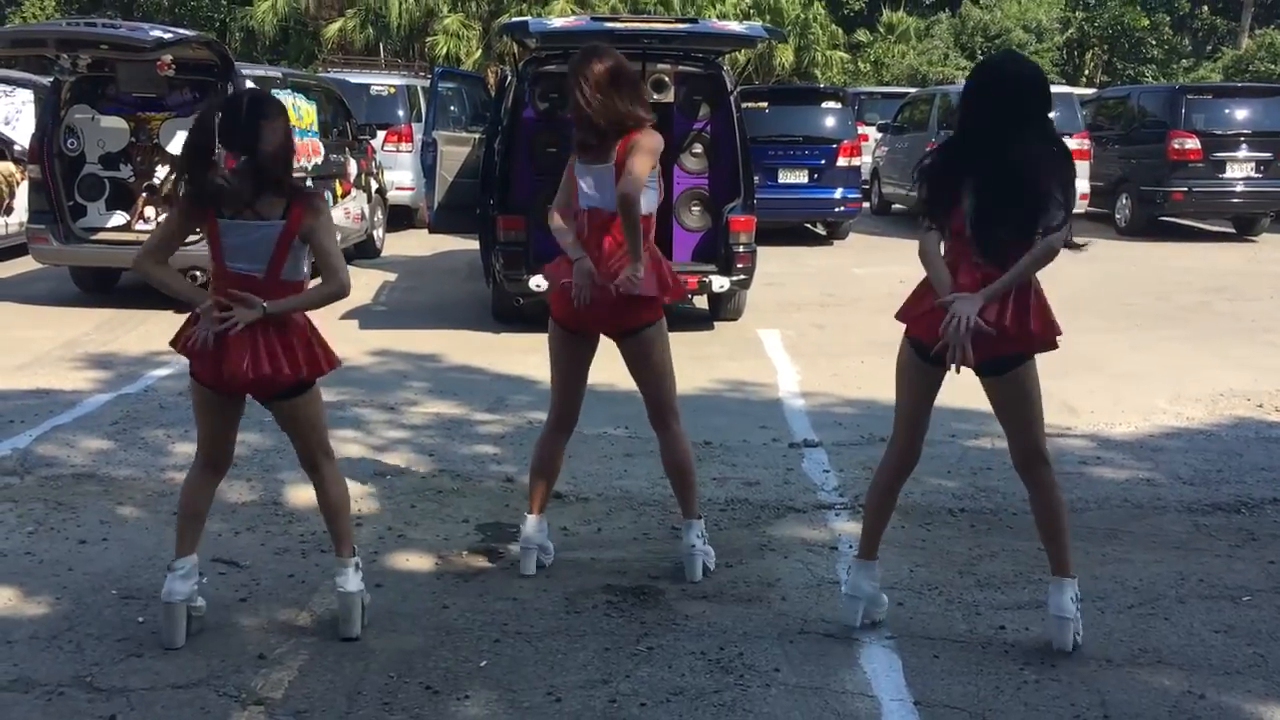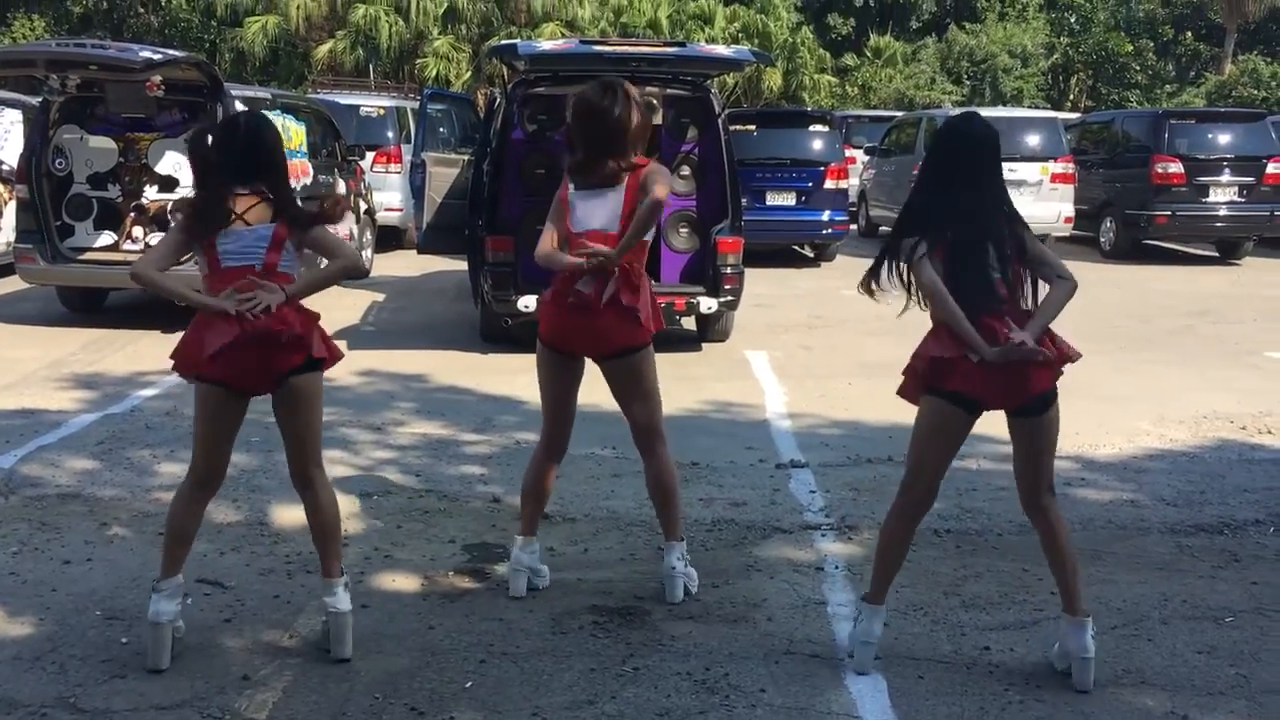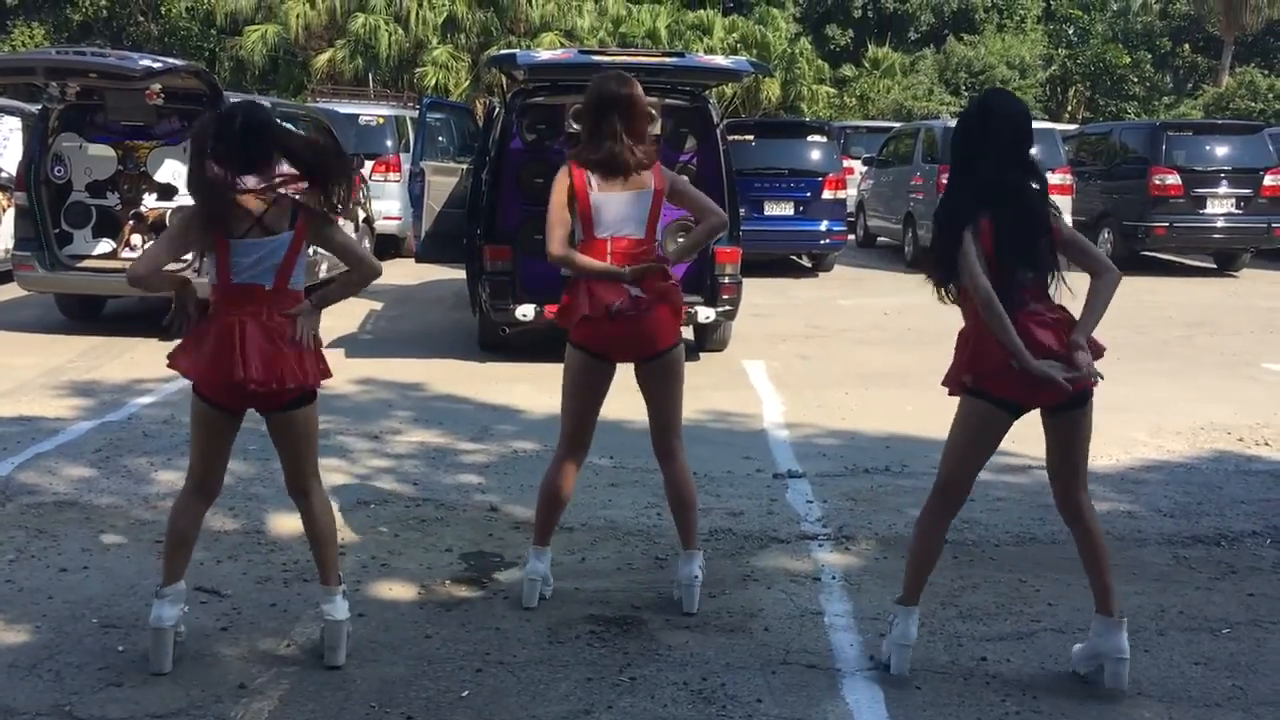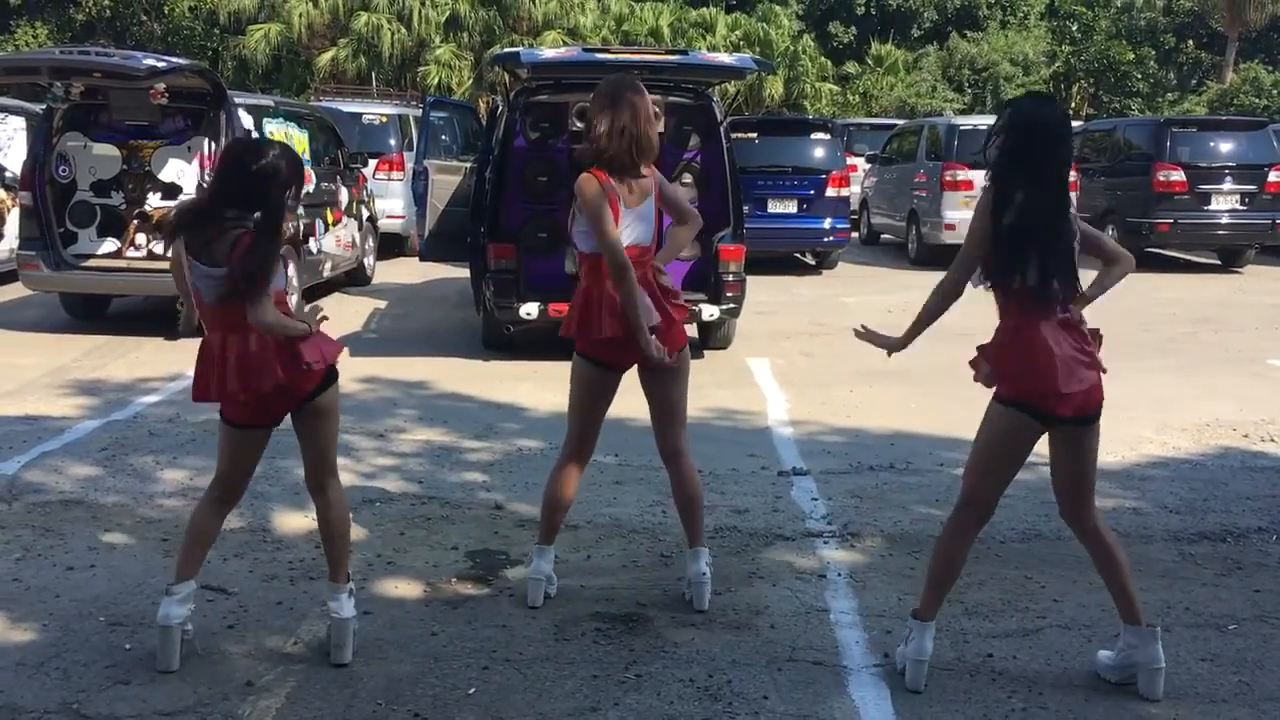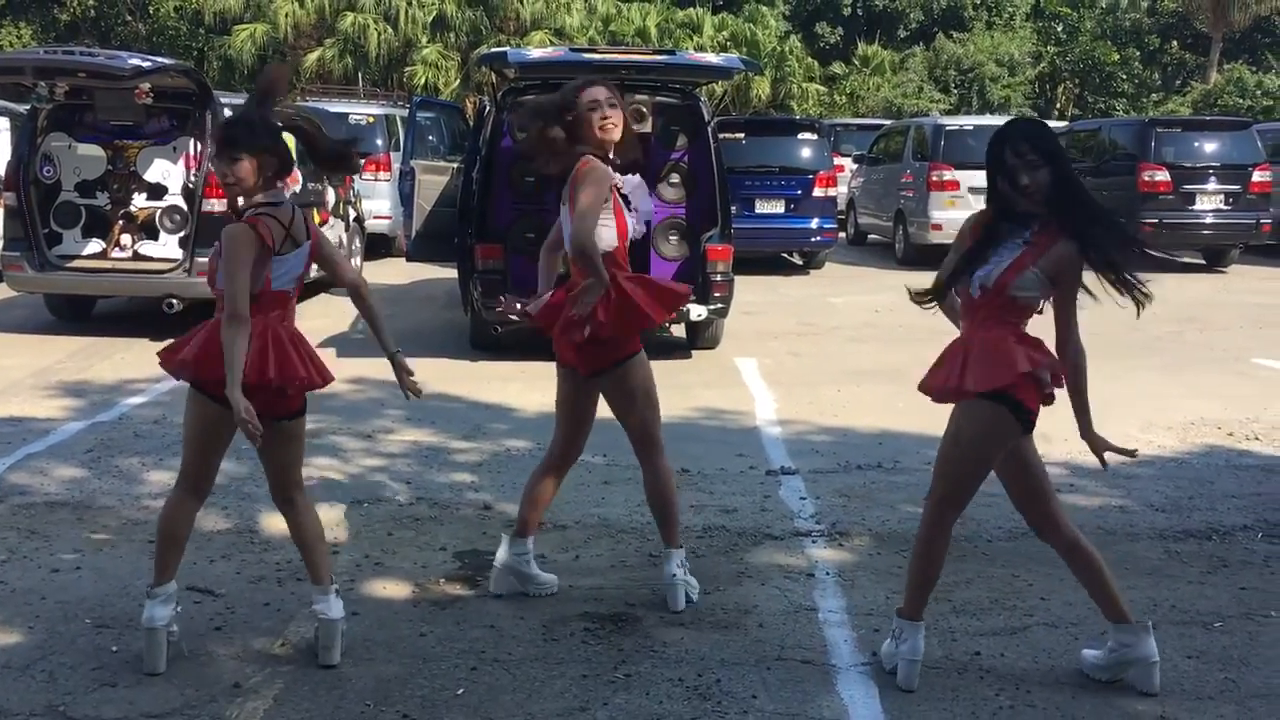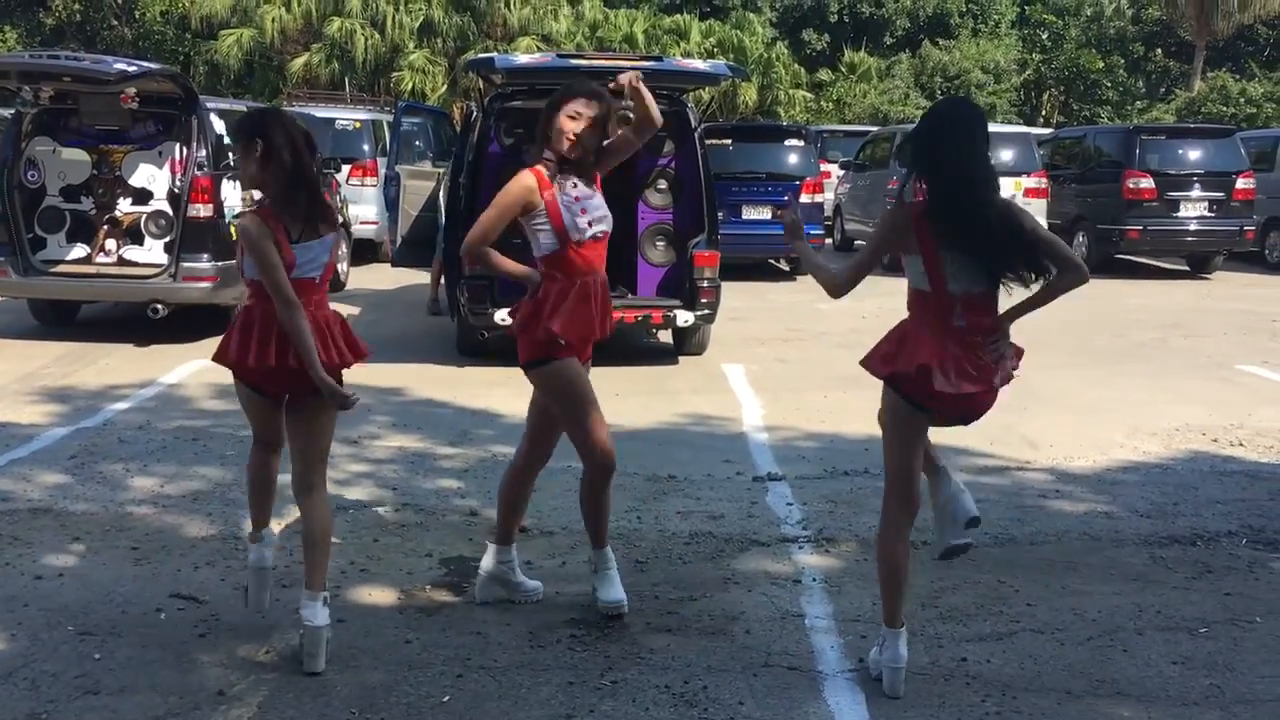
dt=0.4s
person 1, frame 1
left shoulder: (948, 163)
right shoulder: (1049, 165)
left elbow: (929, 243)
right elbow: (1052, 240)
left wrist: (956, 298)
right wrist: (983, 300)
left hip: (940, 313)
right hip: (1006, 320)
left knee: (902, 448)
right knee: (1033, 461)
left ankle: (863, 574)
right ankle: (1063, 594)
person 1, frame 2
left shoulder: (923, 227)
right shoulder: (1008, 225)
left elbow: (930, 285)
right elbow: (1064, 282)
left wrist: (982, 349)
right wrist: (1029, 335)
left hip: (959, 364)
right hip: (1027, 365)
left knee: (913, 499)
right knee: (1040, 500)
left ankle: (869, 619)
right ankle: (1076, 631)
person 1, frame 3
left shoulder: (963, 212)
right shoulder: (1038, 206)
left elbow: (978, 290)
right elbow: (1106, 273)
left wrist: (1026, 361)
right wrist: (1077, 341)
left hip: (999, 365)
right hip: (1060, 360)
left knee: (946, 497)
right knee: (1074, 498)
left ankle: (904, 621)
right ankle: (1109, 632)
person 1, frame 4
left shoulder: (1003, 201)
right shoulder: (1055, 207)
left elbow: (955, 281)
right elbow: (1121, 260)
left wrist: (902, 339)
right wrist: (1077, 303)
left hip: (1026, 375)
right hip: (1074, 370)
left knee: (971, 511)
right knee: (1082, 513)
left ankle: (919, 637)
right ankle: (1140, 644)
person 1, frame 5
left shoulder: (1061, 245)
right shoulder: (983, 227)
left elbow: (1068, 341)
right elbow: (946, 293)
left wrist: (1086, 427)
left hip: (1003, 381)
right hip: (982, 377)
left knee: (939, 513)
right knee: (1050, 522)
left ankle: (907, 639)
right ankle: (1130, 639)
person 1, frame 6
left shoulder: (909, 214)
right shoulder: (1000, 214)
left elbow: (840, 285)
right elbow: (1075, 271)
left wrist: (798, 243)
right wrist: (1008, 317)
left hip: (921, 362)
right hip: (979, 368)
left knee: (897, 509)
left ankle: (892, 645)
right ankle: (954, 497)
person 2, frame 1
left shoulder: (203, 194)
right shoulder: (305, 205)
left elbow: (148, 263)
right elbow: (338, 285)
left wrist: (204, 304)
right wrist: (267, 312)
left hip: (217, 345)
right hip: (282, 346)
left knee: (209, 463)
right knee: (319, 462)
left ankle: (181, 579)
right ankle: (349, 575)
person 2, frame 2
left shoulder: (198, 216)
right shoulder: (291, 216)
left elbow: (144, 270)
right elbow: (351, 261)
left wrist: (204, 301)
right wrist: (286, 293)
left hip: (221, 344)
right hip: (288, 339)
left knee: (202, 479)
right knee: (310, 477)
left ankle: (166, 598)
right ankle: (336, 594)
person 2, frame 3
left shoulder: (205, 212)
right shoulder: (303, 213)
left elbow: (140, 272)
right elbow: (367, 267)
left wrist: (182, 289)
right wrist: (314, 305)
left hip: (222, 356)
right hip: (288, 357)
left knee: (199, 489)
right knee: (306, 488)
left ankle: (167, 604)
right ankle: (333, 602)
person 2, frame 4
left shoulder: (188, 220)
right shoulder: (259, 243)
left elbow: (183, 276)
right elbow: (261, 318)
right wrist: (305, 327)
left hip: (237, 373)
right hip: (293, 364)
left knee: (222, 492)
right knee: (325, 484)
left ankle: (177, 601)
right ankle: (341, 600)
person 2, frame 5
left shoulder: (242, 232)
right shoulder: (302, 223)
left elbow: (235, 318)
right elbow: (357, 288)
left wrist: (233, 390)
right wrist: (391, 354)
left hip: (227, 367)
right hip: (284, 362)
left knee: (191, 487)
right knee: (289, 492)
left ankle: (159, 604)
right ankle: (326, 602)
person 2, frame 6
left shoulder: (254, 224)
right shoulder: (323, 211)
left elbow: (285, 303)
left wrist: (313, 371)
left hip: (263, 349)
right hip: (322, 345)
left knee: (265, 448)
right knee: (311, 480)
left ankle: (260, 546)
right ankle: (315, 606)
person 3, frame 1
left shoulder: (575, 150)
right shoulder: (645, 139)
left elbow: (558, 219)
right elbow: (629, 187)
left wrist: (580, 260)
right wrist: (637, 259)
left hip: (578, 289)
right hip: (631, 291)
left knee: (560, 420)
right knee: (666, 420)
left ankle: (533, 531)
right ankle: (694, 536)
person 3, frame 2
left shoulder: (571, 180)
right shoulder: (650, 172)
left elbow: (545, 253)
right elbow: (657, 200)
left wrist: (584, 264)
right wrist: (615, 256)
left hip: (561, 314)
right hip: (619, 317)
left knee: (552, 443)
right knee: (652, 441)
left ankle: (525, 554)
right ankle: (676, 558)
person 3, frame 3
left shoulder: (571, 175)
right shoulder: (658, 174)
left elbow: (556, 250)
right elbow: (717, 219)
left wrist: (613, 272)
right wrist: (669, 261)
left hip: (593, 317)
right hip: (653, 316)
left knee: (570, 448)
right knee: (670, 449)
left ankle: (537, 563)
right ankle: (691, 566)
person 3, frame 4
left shoulder: (590, 183)
right shoulder: (649, 175)
left elbow: (615, 258)
right elbow: (691, 220)
left wrist: (637, 328)
right wrist: (662, 263)
left hip: (603, 323)
right hip: (660, 313)
left knee: (575, 452)
right knee: (676, 450)
left ankle: (541, 563)
right ankle: (698, 564)
person 3, frame 5
left shoulder: (598, 173)
right shoulder: (592, 171)
left elbow: (555, 248)
right elbow: (582, 231)
left wrist: (545, 298)
right wrist: (598, 284)
left hip: (576, 320)
right hip: (607, 320)
left knee: (562, 450)
right knee: (651, 450)
left ankle: (515, 557)
right ankle: (675, 568)
person 3, frame 6
left shoulder: (593, 170)
right shoulder: (529, 183)
left elbow: (650, 125)
right elbow: (473, 248)
left wrist: (636, 88)
right wrist: (531, 276)
left hip: (581, 328)
right hip: (552, 328)
left knee: (537, 451)
right knee: (600, 452)
left ankle: (499, 567)
right ankle: (600, 562)
